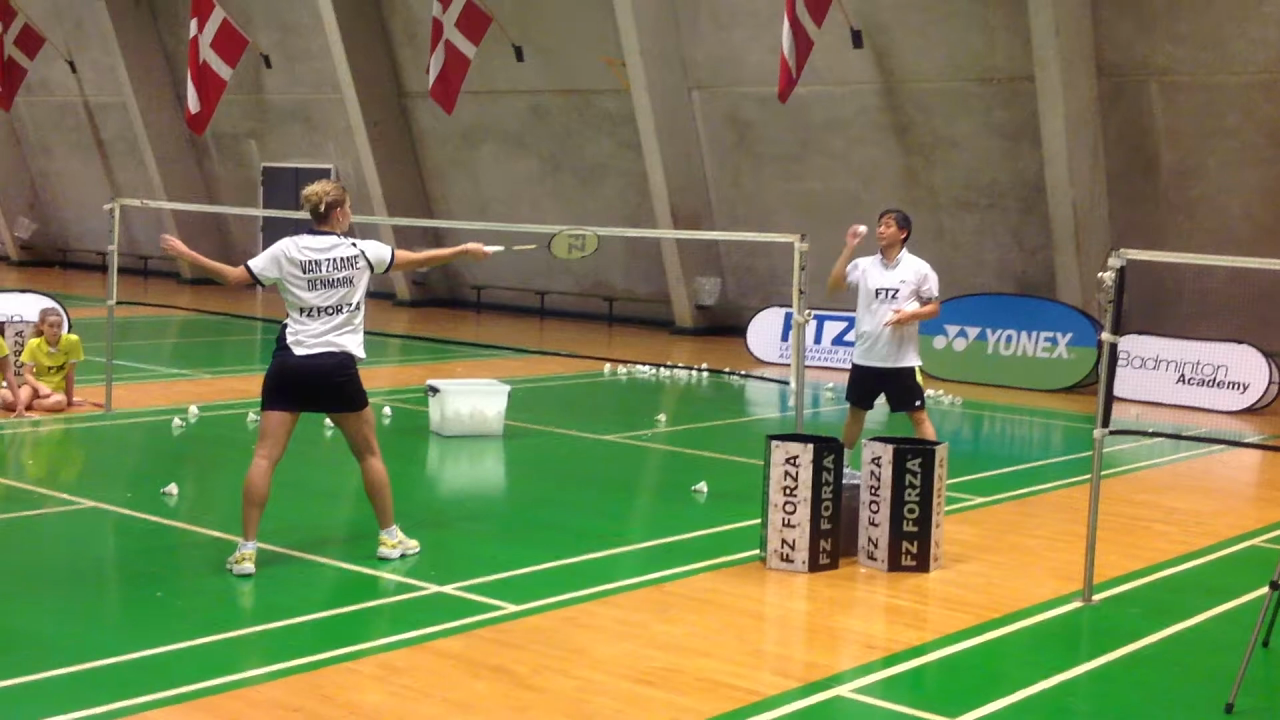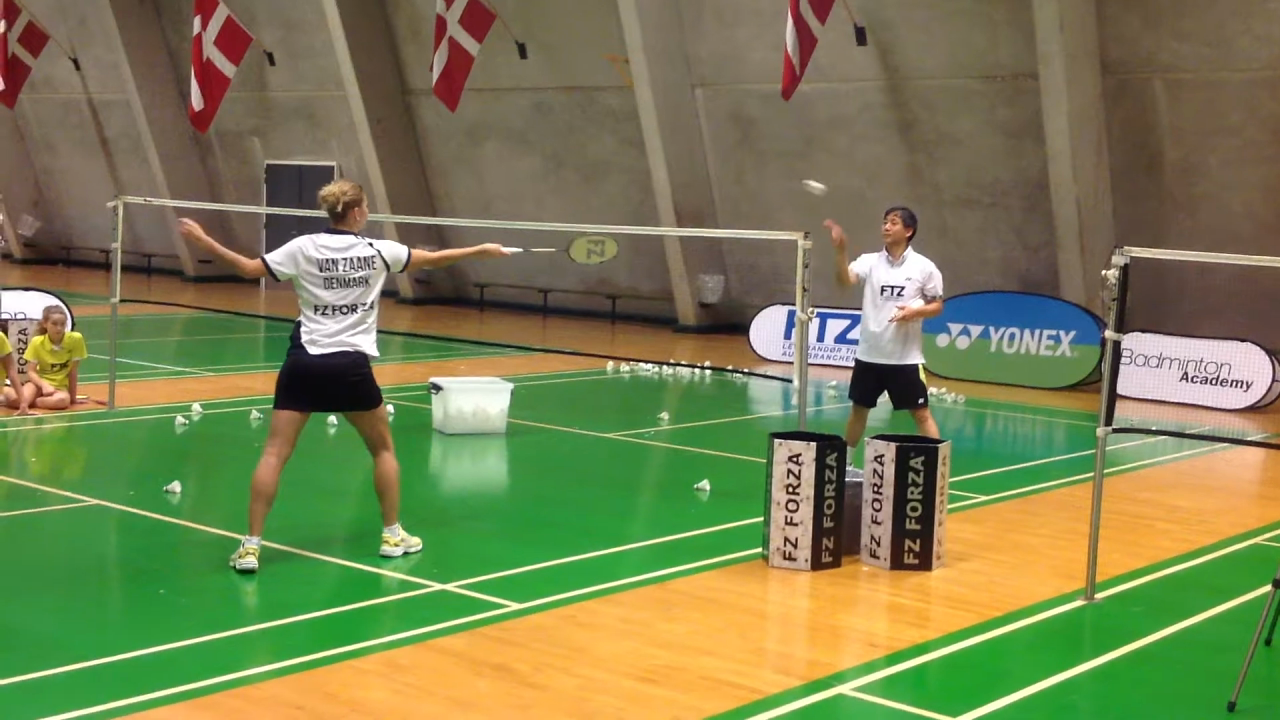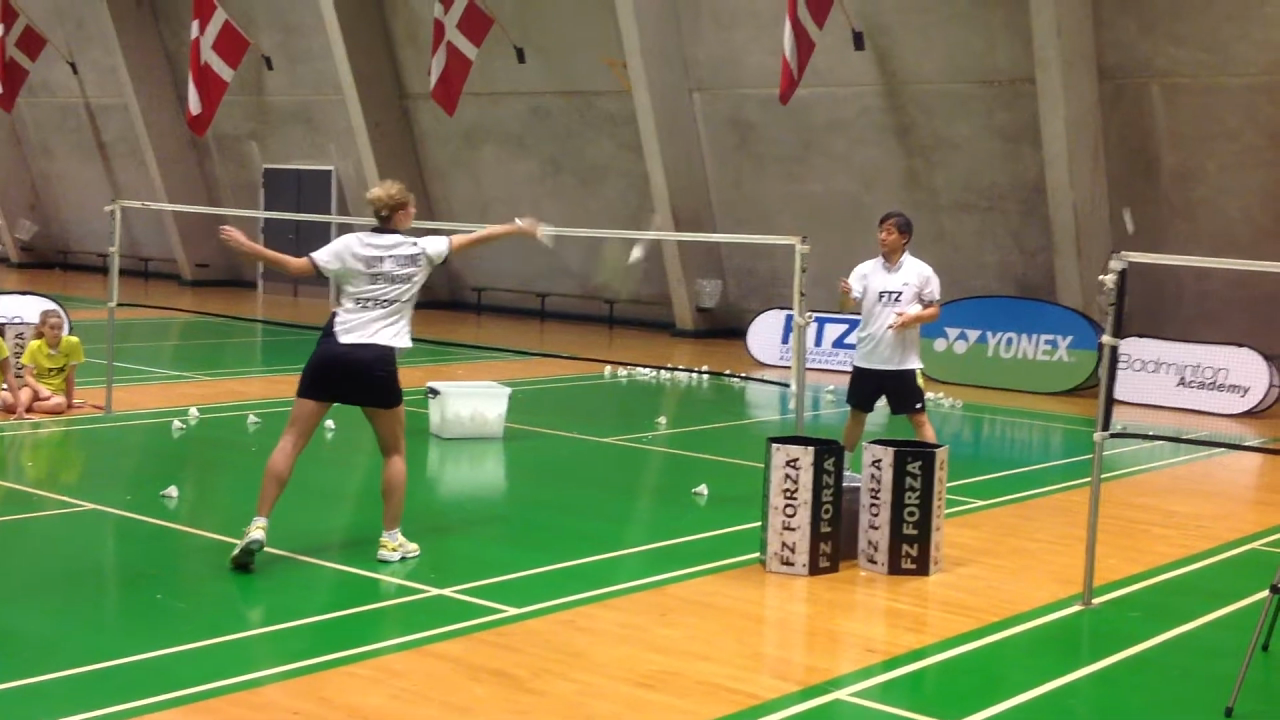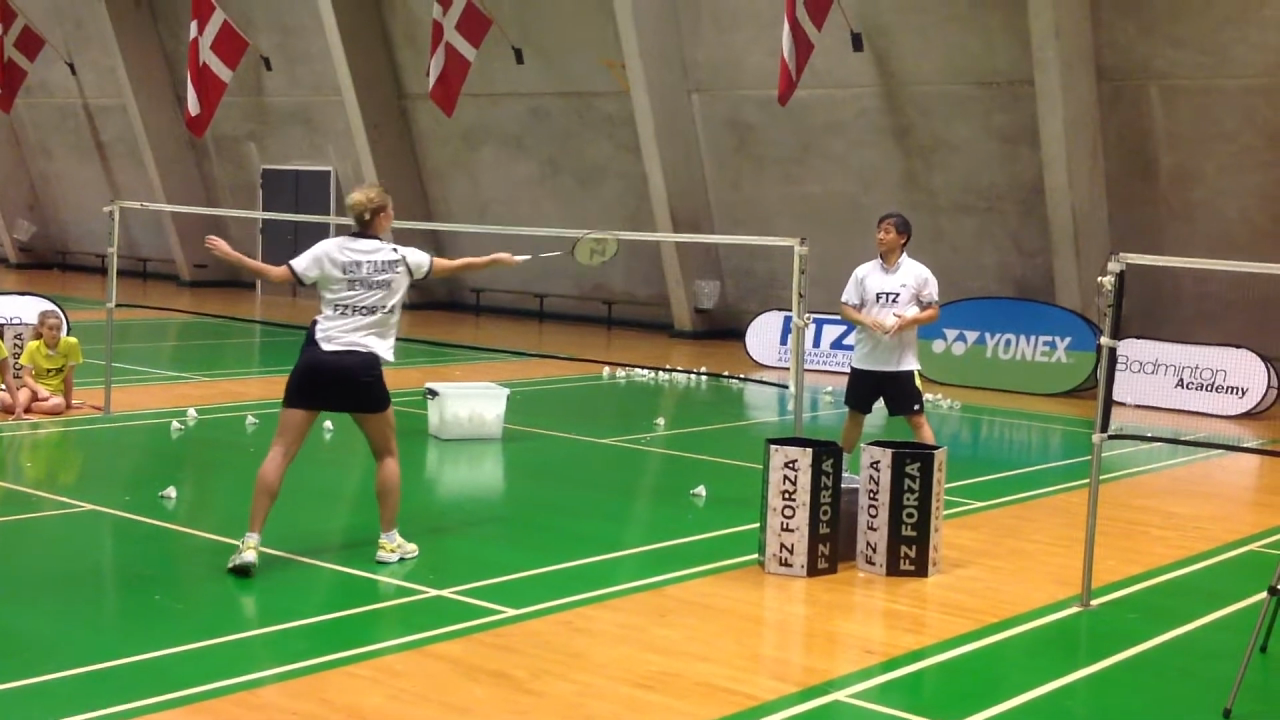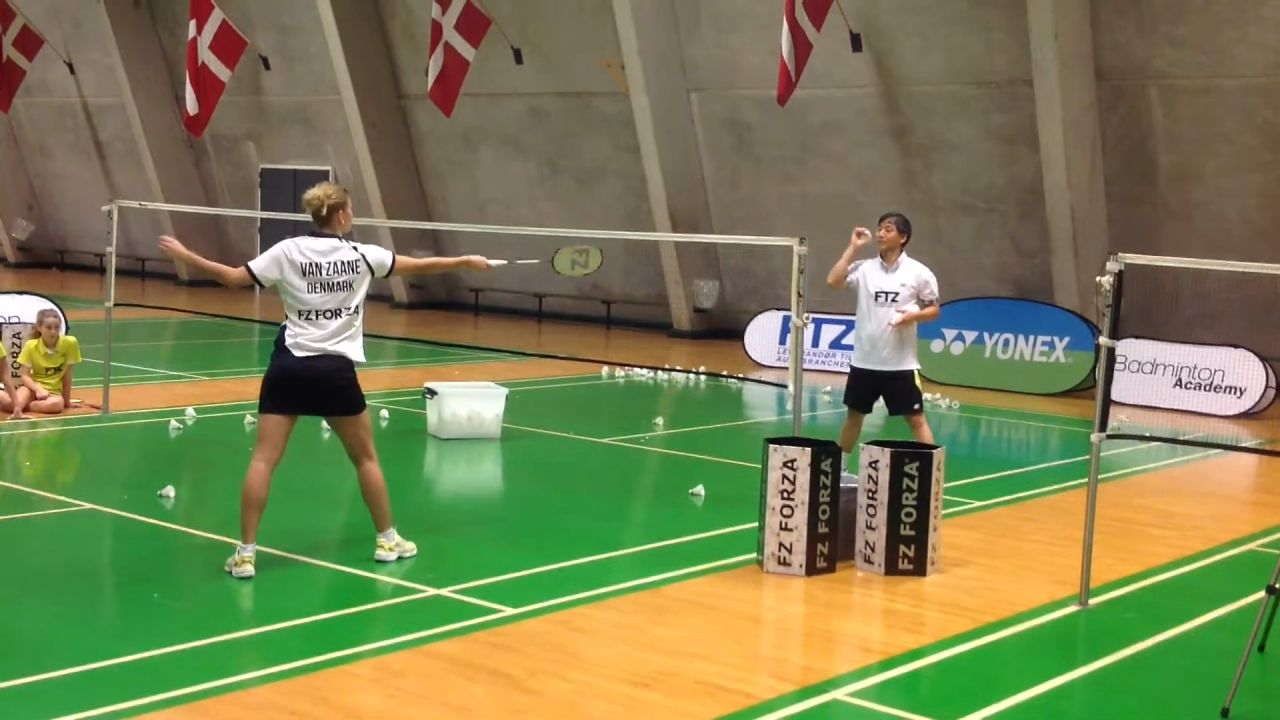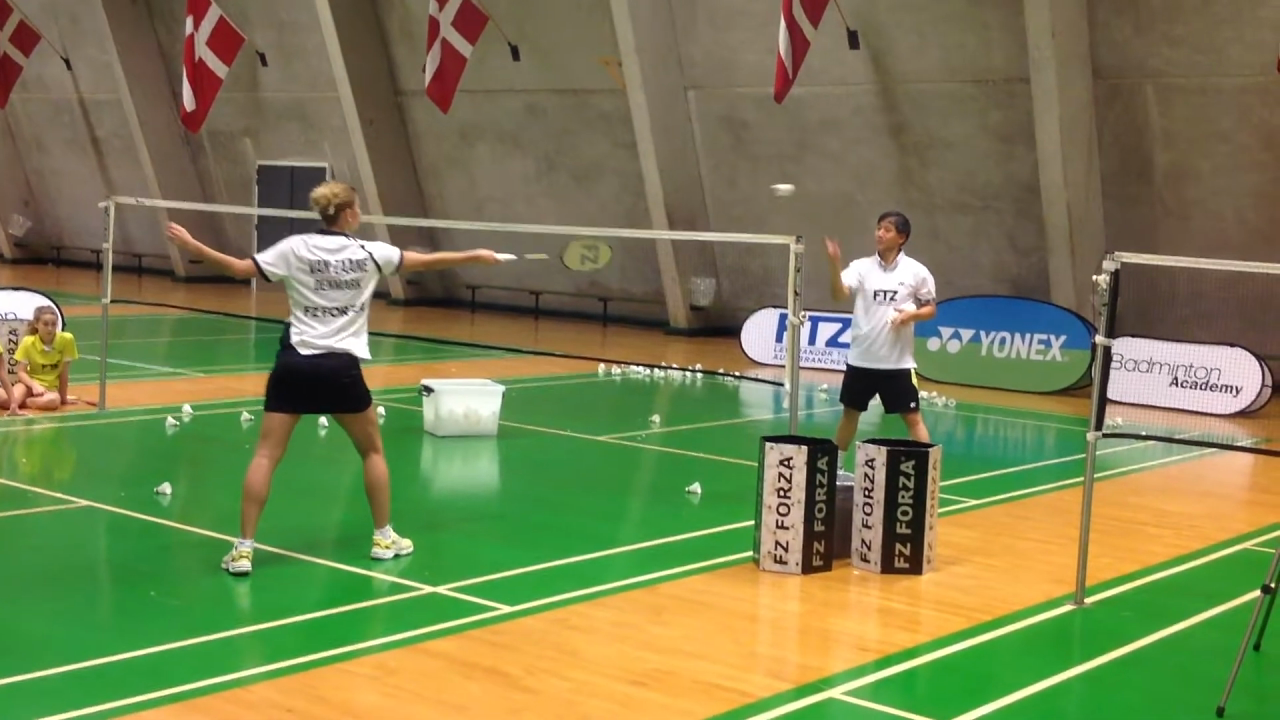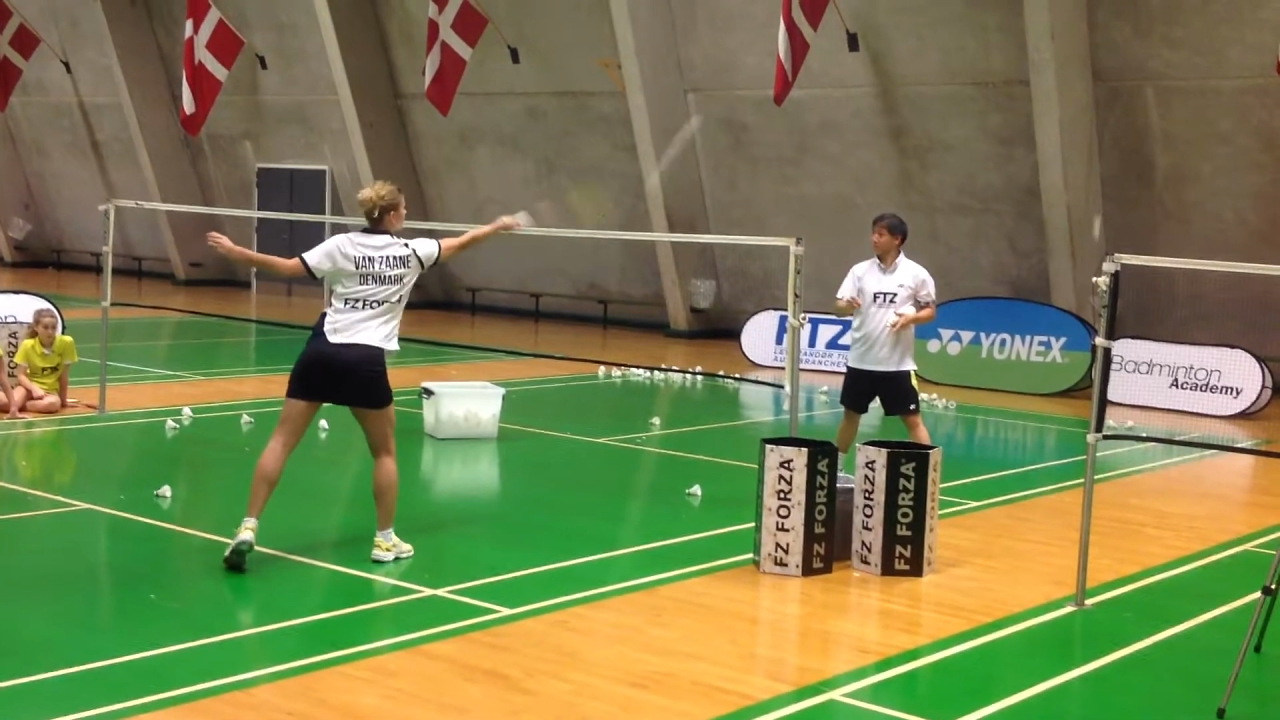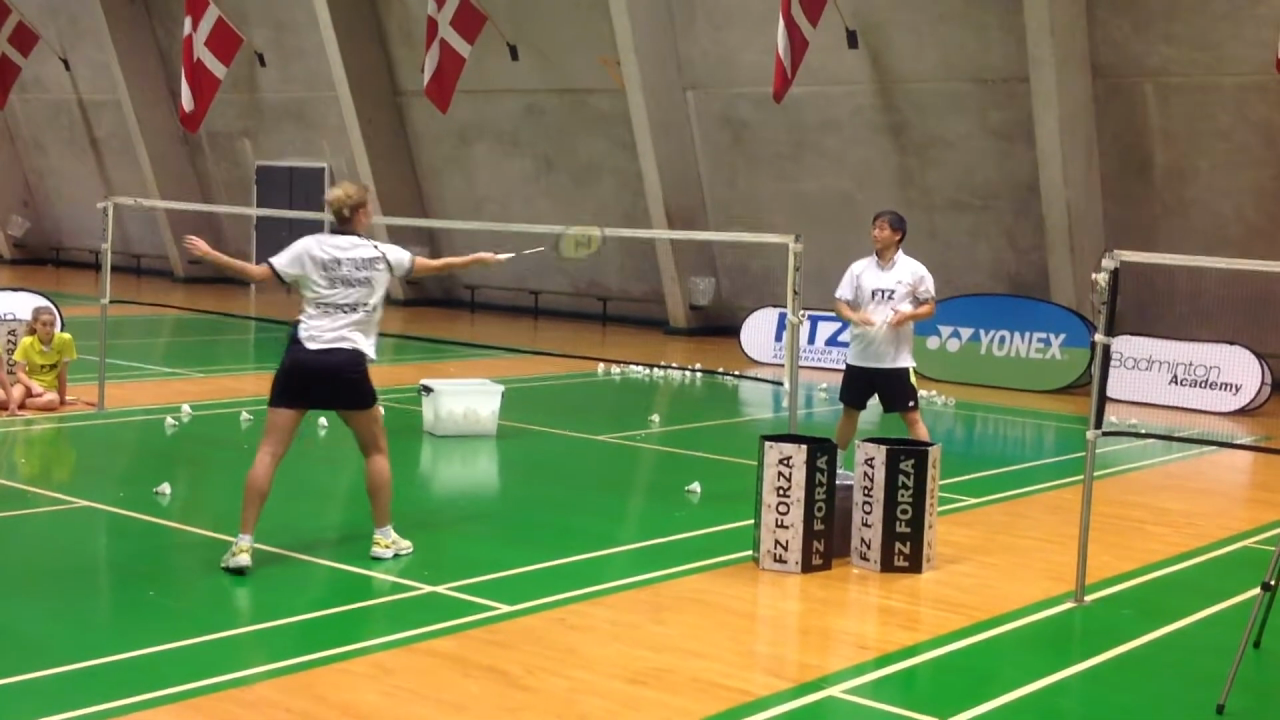
dt=0.4s
person 1, frame 1
left shoulder: (287, 249)
right shoulder: (362, 251)
left elbow: (234, 278)
right elbow: (420, 259)
left wrist: (186, 254)
right wrist: (465, 249)
left hip: (290, 365)
right hip: (337, 367)
left knee: (265, 456)
right knee: (368, 453)
left ankle: (247, 550)
right ankle: (390, 537)
person 1, frame 2
left shoulder: (303, 247)
right shoulder: (377, 251)
left elbow: (248, 269)
right elbow: (434, 259)
left wrist: (203, 240)
right wrist: (482, 250)
left hip: (303, 364)
right hip: (350, 366)
left knee: (274, 454)
right knee: (383, 449)
left ankle: (251, 546)
right ankle: (393, 535)
person 1, frame 3
left shoulder: (351, 244)
right shoulder: (421, 249)
left elbow: (296, 267)
right elbow: (473, 238)
left wrist: (247, 247)
right wrist: (517, 227)
left hip: (331, 353)
right hip: (376, 360)
left knee: (291, 441)
right knee: (394, 452)
left ankle: (258, 527)
right ankle: (391, 540)
person 1, frame 4
left shoulder: (329, 250)
right shoulder: (402, 258)
left elbow: (276, 276)
right elbow: (455, 266)
left wrist: (231, 254)
right wrist: (496, 258)
left hip: (316, 361)
right hip: (362, 367)
left knee: (280, 452)
right knee: (387, 454)
left ankle: (250, 544)
right ankle: (389, 541)
person 1, frame 5
left shoulder: (288, 251)
right shoulder: (362, 256)
left elbow: (234, 278)
right elbow: (420, 266)
left wrist: (186, 256)
right wrist: (465, 261)
left hip: (289, 367)
right hip: (335, 370)
left knee: (264, 459)
right knee: (366, 457)
left ankle: (245, 552)
right ankle: (387, 540)
person 1, frame 6
left shoulder: (295, 248)
right shoulder: (369, 253)
left elbow: (239, 269)
right elbow: (428, 261)
left wrist: (192, 246)
right wrist: (475, 256)
left hip: (294, 364)
right hip: (341, 367)
left knee: (265, 456)
right knee: (372, 451)
left ankle: (243, 548)
right ankle: (384, 537)
person 1, frame 7
left shoulder: (342, 245)
right shoulder: (412, 251)
left elbow: (288, 268)
right elbow: (460, 241)
left wrist: (234, 251)
right wrist: (498, 226)
left hip: (321, 353)
right hip: (366, 361)
left knee: (281, 441)
right knee: (384, 452)
left ankle: (248, 528)
right ankle: (385, 540)
person 1, frame 8
left shoulder: (309, 247)
right shoulder: (381, 255)
left elbow: (257, 274)
right elbow: (436, 266)
left wrist: (210, 254)
right wrist: (478, 257)
left hip: (301, 359)
right hip: (347, 364)
left knee: (269, 451)
right knee: (376, 450)
left ankle: (242, 545)
right ankle: (384, 536)
person 2, frame 1
left shoulder: (919, 268)
right shoulder: (863, 265)
left elbow: (934, 307)
right elbow: (833, 285)
left wrist: (910, 314)
right wrist: (849, 249)
left hip: (902, 359)
right hip: (865, 357)
left knee: (918, 415)
right knee: (856, 411)
right ankle: (843, 465)
person 2, frame 2
left shoulder: (924, 267)
right shoulder: (869, 261)
left elbow: (938, 305)
right elbow: (845, 280)
left wrist: (915, 311)
right wrist: (840, 248)
left hip: (906, 357)
right hip: (869, 354)
left knee: (921, 413)
right knee: (859, 409)
right ankle: (845, 462)
person 2, frame 3
left shoulder: (922, 272)
right shoulder: (865, 269)
left elbow: (934, 310)
right elbow: (846, 307)
left wrist: (914, 316)
right wrist: (845, 294)
left hip: (904, 362)
right hip: (867, 359)
left knee: (919, 418)
right knee: (857, 413)
right ankle: (843, 467)
person 2, frame 4
left shoulder: (919, 273)
right shoulder: (863, 272)
left elbow: (933, 312)
right elbow: (845, 309)
left wrist: (911, 319)
right wrist: (864, 319)
left hip: (901, 363)
right hip: (864, 361)
left knee: (917, 419)
right knee: (855, 415)
right ankle: (841, 469)
person 2, frame 5
left shoulder: (918, 272)
right shoulder: (863, 268)
left elbow: (934, 308)
right elbow: (832, 281)
left wrist: (914, 315)
right wrist: (853, 247)
left hip: (901, 363)
right hip: (864, 360)
left knee: (916, 419)
right knee: (854, 415)
person 2, frame 6
left shoulder: (917, 272)
right shoulder: (862, 266)
left elbow: (931, 308)
right elbow: (840, 295)
left wrist: (912, 314)
right wrist: (835, 263)
left hip: (898, 362)
right hip: (861, 359)
left knee: (912, 417)
right knee: (850, 413)
right ankle: (835, 467)
person 2, frame 7
left shoulder: (916, 273)
right shoulder: (860, 270)
left elbow: (930, 310)
right elbow: (840, 308)
left wrist: (911, 317)
right wrist: (846, 304)
left hip: (898, 363)
right hip: (861, 361)
left knee: (912, 419)
right knee: (850, 415)
right ankle: (836, 469)
person 2, frame 8
left shoulder: (915, 270)
right shoulder: (858, 268)
left elbow: (930, 307)
right elbow: (840, 304)
left wrist: (908, 314)
right wrist: (854, 317)
left hip: (897, 360)
right hip: (859, 358)
left knee: (911, 416)
right knee: (849, 412)
right ankle: (835, 465)
